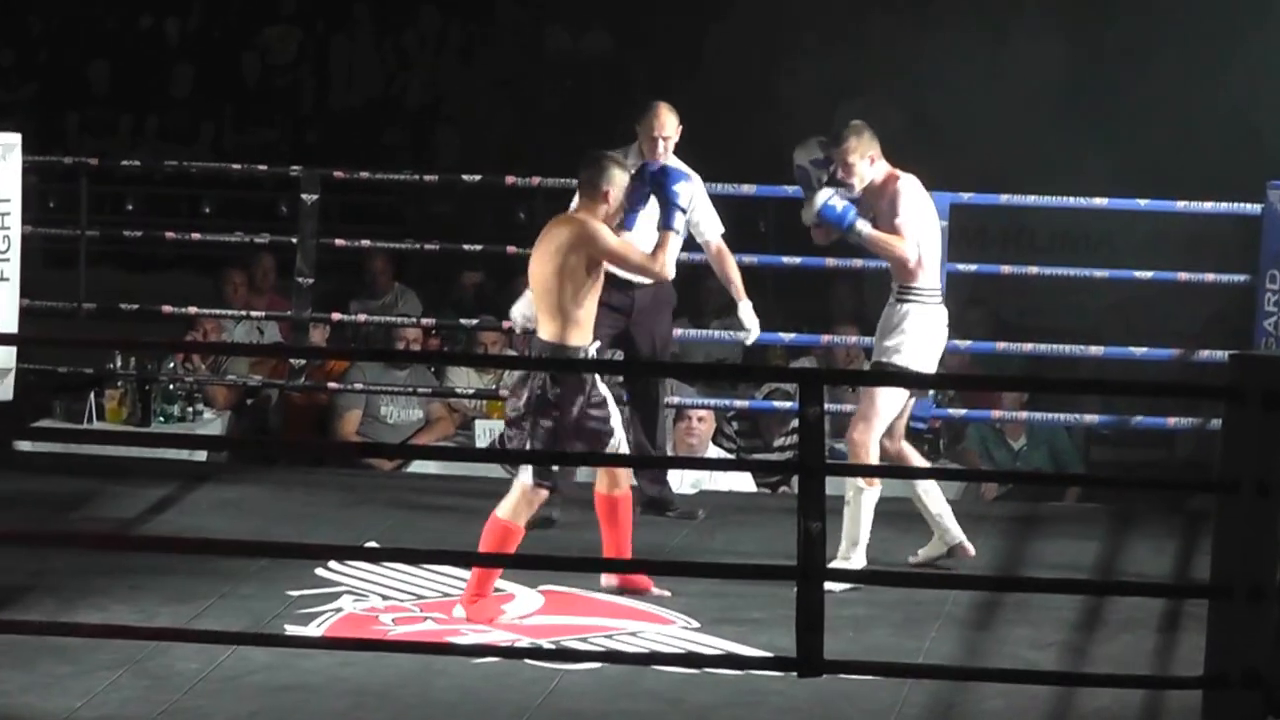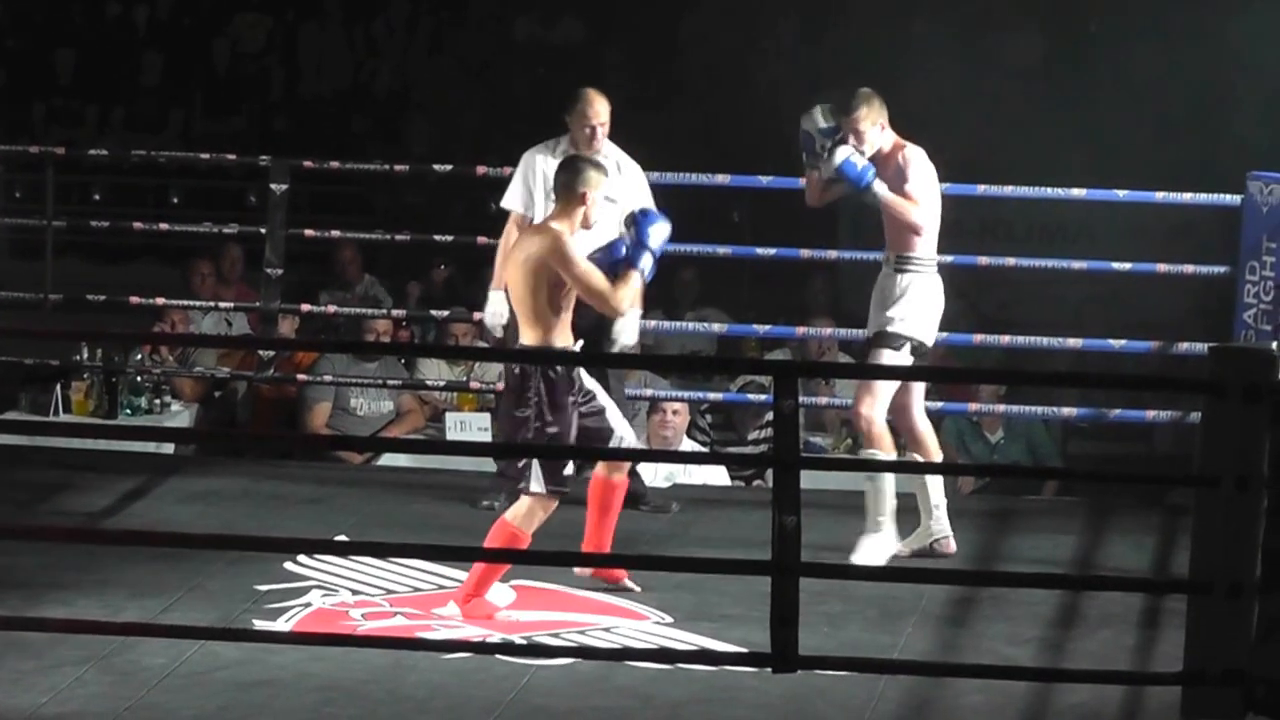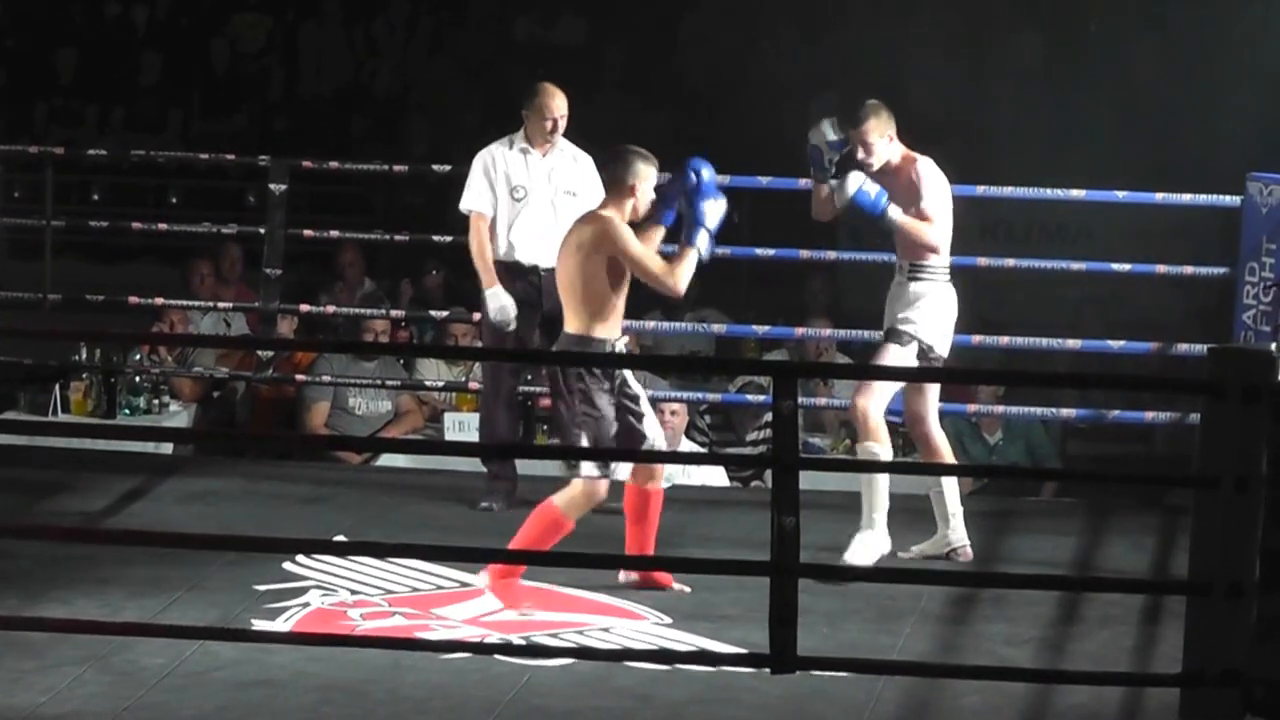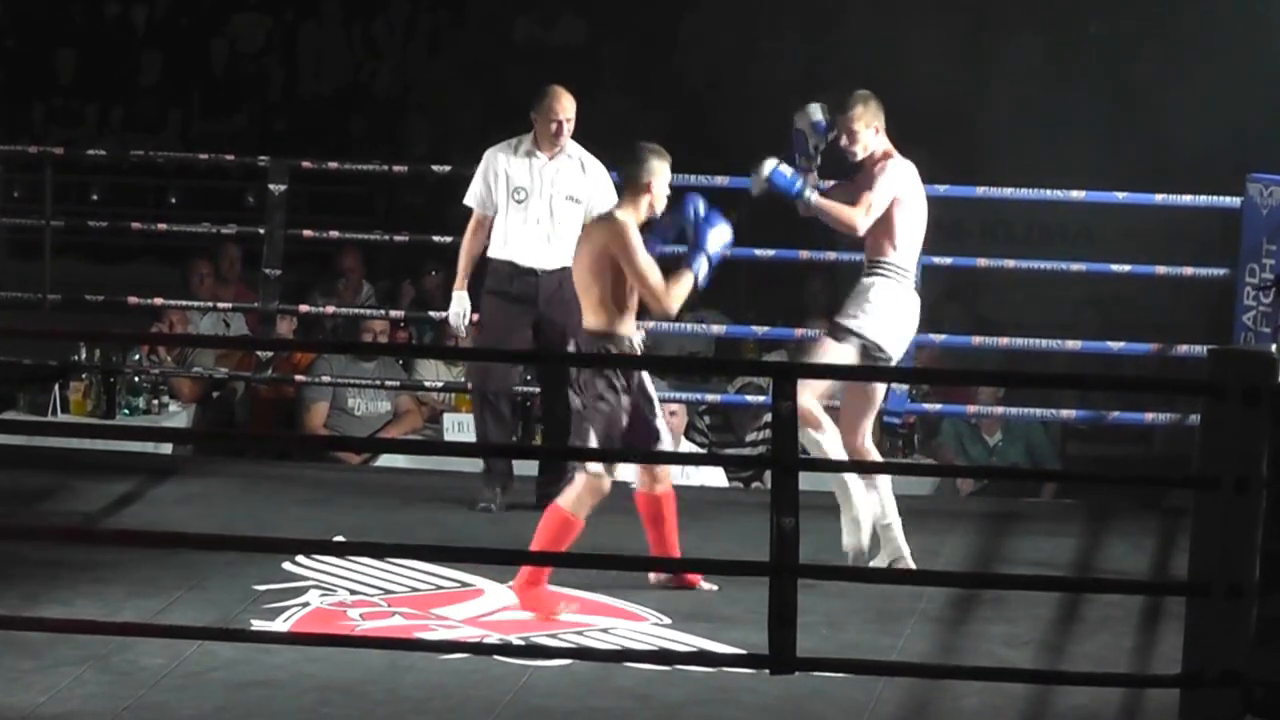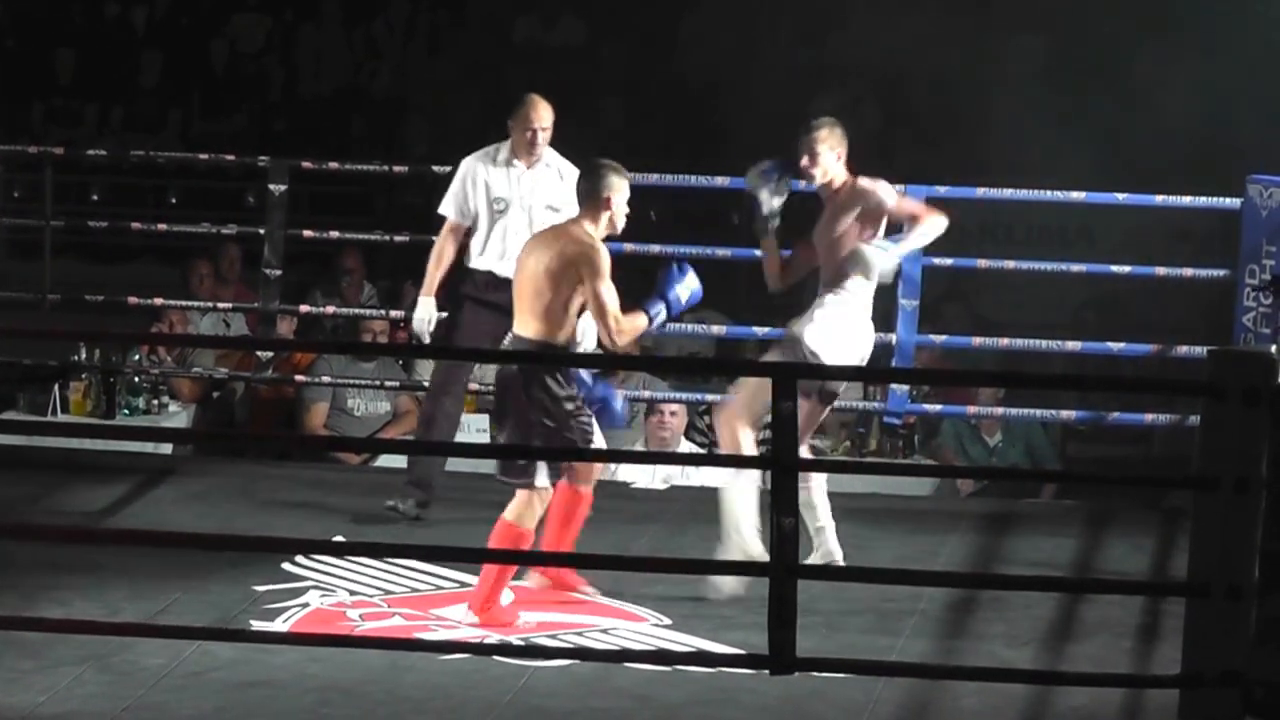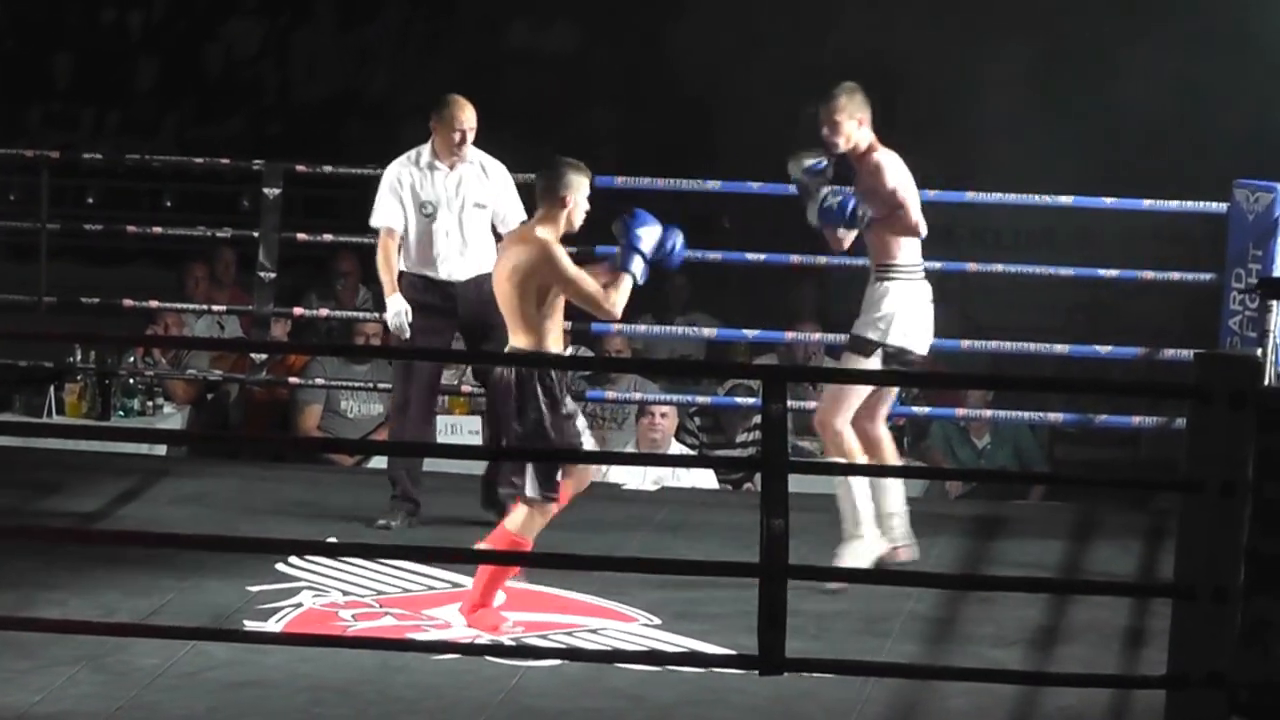
dt=0.4s
person 1, frame 1
left shoulder: (903, 190)
right shoulder: (873, 196)
left elbow: (908, 256)
right elbow: (821, 234)
left wrist: (852, 222)
right wrist: (812, 188)
left hip: (916, 320)
right hip: (903, 317)
left knee: (862, 437)
right knee: (888, 440)
right ankle: (949, 533)
person 1, frame 2
left shoulder: (909, 158)
right shoulder: (874, 163)
left elbow: (918, 222)
right elbow: (815, 197)
left wrist: (869, 184)
right wrist: (815, 154)
left hip: (913, 290)
right hip: (894, 285)
left knee: (868, 410)
right knee: (908, 414)
person 1, frame 3
left shoulder: (921, 172)
right shoulder: (876, 174)
left elbow: (935, 241)
right elbow: (822, 212)
left wrist: (881, 207)
right wrist: (822, 165)
left hip: (926, 299)
right hip: (906, 295)
left knee: (865, 406)
right knee: (922, 422)
person 1, frame 4
left shoulder: (892, 170)
right shoulder: (873, 177)
left elbow: (855, 222)
right elbow: (818, 207)
left wrist: (796, 188)
right wrist: (808, 158)
left hip: (882, 298)
right hip: (894, 309)
left knee: (799, 399)
right knee: (856, 437)
left ankle: (858, 502)
person 1, frame 5
left shoulder: (868, 193)
right shoulder: (824, 219)
left elbow: (934, 219)
right elbow: (775, 282)
left wrist: (898, 245)
right wrist: (766, 220)
left hip: (839, 322)
right hip: (848, 335)
left knee: (732, 417)
right knee: (791, 443)
right ankle: (825, 548)
person 1, frame 6
left shoulder: (882, 163)
right shoulder: (863, 167)
left elbow: (916, 226)
right elbow: (840, 242)
left wrist: (851, 209)
right wrist: (820, 195)
left hip: (897, 299)
right hip: (892, 299)
left knee: (831, 419)
right knee: (869, 425)
left ankle: (860, 538)
right ankle: (892, 536)
person 2, frame 1
left shoulder: (570, 228)
right shoulder: (584, 232)
left elbow: (615, 258)
right elbow: (658, 269)
left wrist: (637, 204)
right wrist: (675, 211)
left hip: (579, 368)
right hip: (553, 372)
left knee: (616, 465)
right knee: (532, 488)
left ankle: (619, 570)
right ankle: (476, 594)
person 2, frame 2
left shoulder: (545, 237)
right shoulder: (555, 244)
right elbow: (617, 305)
left wrist: (615, 257)
right wrist: (645, 252)
left hip: (563, 371)
right hip: (541, 377)
left knee: (619, 448)
right knee: (539, 498)
left ankle: (595, 555)
right ankle: (470, 594)
person 2, frame 3
left shoulder: (601, 227)
right shoulder: (607, 228)
left elbow: (637, 253)
right elbow: (674, 283)
left wrist: (673, 203)
right wrist: (703, 226)
left hip: (606, 361)
right hip: (585, 365)
left knee: (650, 458)
right knee: (591, 486)
left ankle: (640, 565)
right ankle: (504, 574)
person 2, frame 4
left shoulder: (616, 225)
right shoulder: (620, 231)
left elbow: (650, 264)
right elbow: (665, 303)
left wrist: (688, 236)
right wrist: (702, 255)
left hip: (619, 356)
right hip: (601, 359)
left knee: (656, 463)
right knee: (593, 482)
left ankle: (667, 562)
right ankle: (531, 581)
person 2, frame 5
left shoulder: (551, 238)
right shoulder: (589, 250)
right elbow: (616, 336)
left wrist: (586, 378)
right wrist: (664, 303)
left hip: (534, 361)
right hip: (534, 369)
left knee: (589, 462)
right knee: (535, 492)
left ankle: (552, 568)
right ankle: (486, 595)
person 2, frame 6
left shoulder: (522, 241)
right shoulder: (542, 250)
left elbow: (577, 290)
right elbow: (609, 308)
left wrist: (628, 256)
right wrist: (636, 255)
left hip: (543, 375)
right hip: (532, 381)
left knee: (579, 471)
right knee: (534, 504)
left ankle: (501, 542)
right ankle: (478, 605)
person 3, frame 1
left shoulder: (688, 183)
left elbow: (715, 248)
left wrist: (743, 303)
left hip: (652, 296)
right hip: (601, 289)
left knee: (647, 396)
left ankle: (652, 490)
person 3, frame 2
left shoulder: (626, 170)
right shoulder: (536, 162)
right elbow: (514, 230)
left wrist: (629, 311)
right wrist: (496, 291)
left knee: (608, 388)
left ankle: (625, 484)
right ankle: (507, 481)
person 3, frame 3
left shoulder: (580, 162)
right shoulder: (493, 159)
right elbow: (479, 228)
right wrist: (492, 288)
right hip: (511, 278)
right knee: (501, 383)
right ankle: (500, 482)
person 3, frame 4
left shoulder: (589, 171)
right shoulder: (499, 159)
right elbow: (478, 227)
right wrist: (459, 289)
left hip: (561, 283)
right hip: (505, 278)
left knee: (561, 389)
right knee: (489, 379)
left ankle: (553, 487)
right ankle: (497, 479)
person 3, frame 5
left shoulder: (567, 177)
right shoulder: (476, 168)
right elbow: (451, 233)
right wrist: (427, 294)
right hip: (482, 288)
right knee: (446, 384)
right ankle: (418, 488)
person 3, frame 6
left shoulder: (492, 171)
right shoulder: (402, 173)
left elbow: (514, 237)
right elbow: (388, 241)
right wrist: (392, 296)
left hip: (480, 289)
right hip: (424, 292)
right knee: (411, 397)
right ankle: (404, 499)
